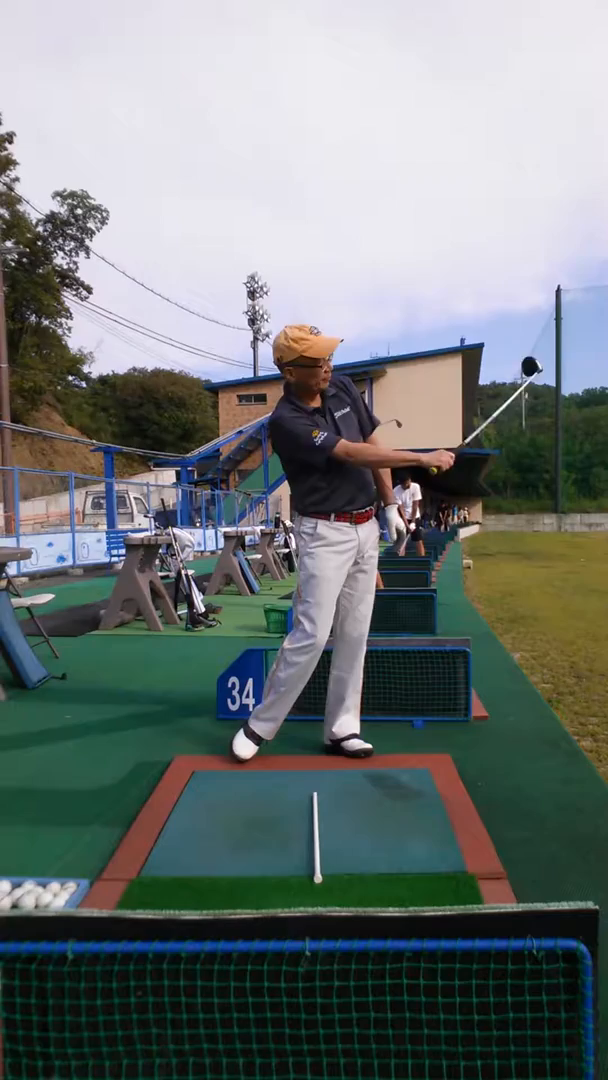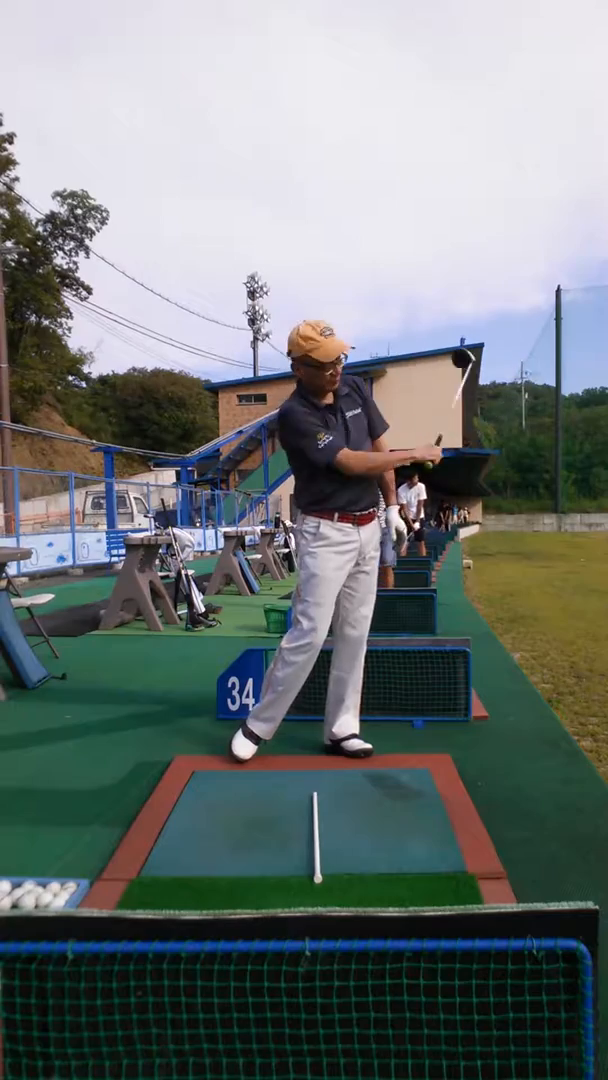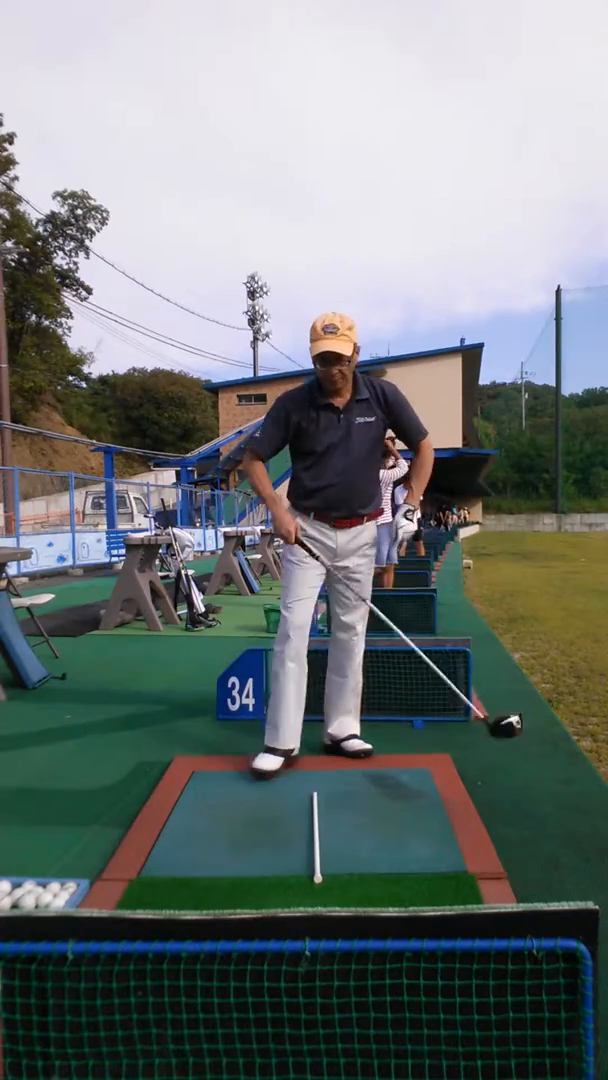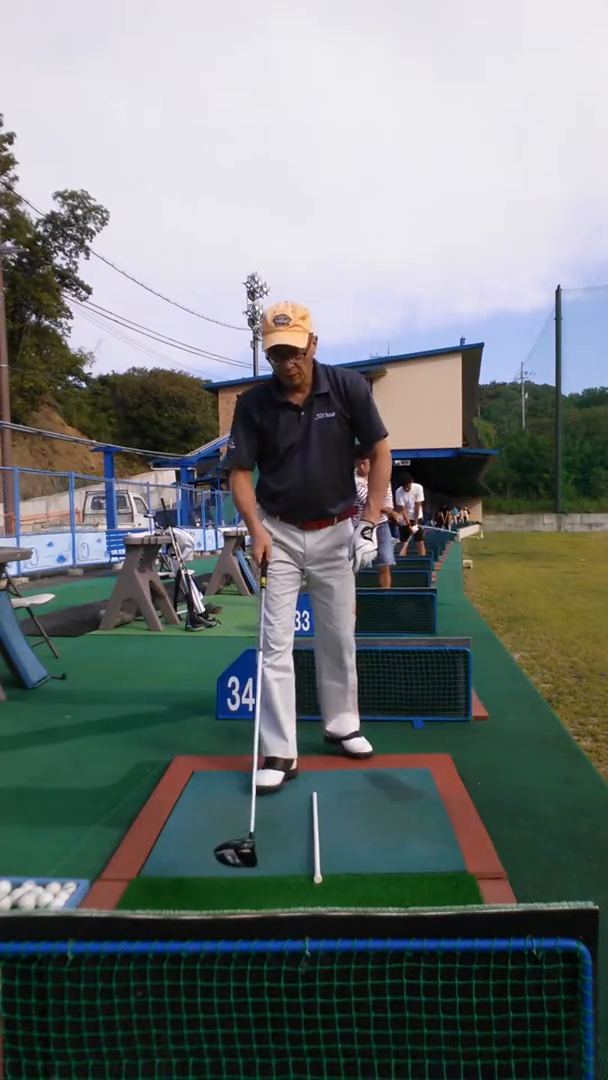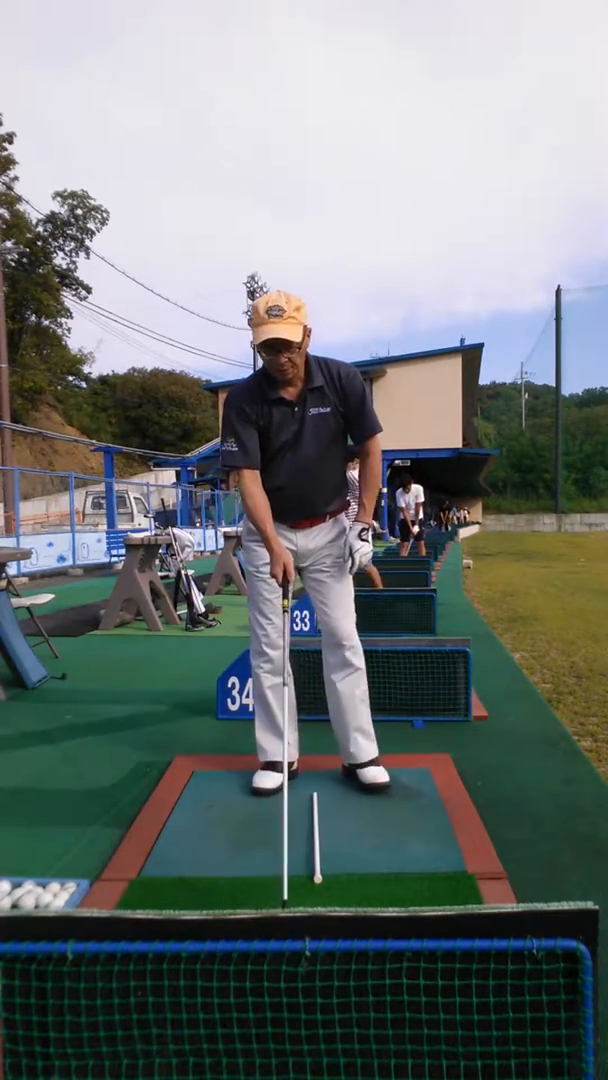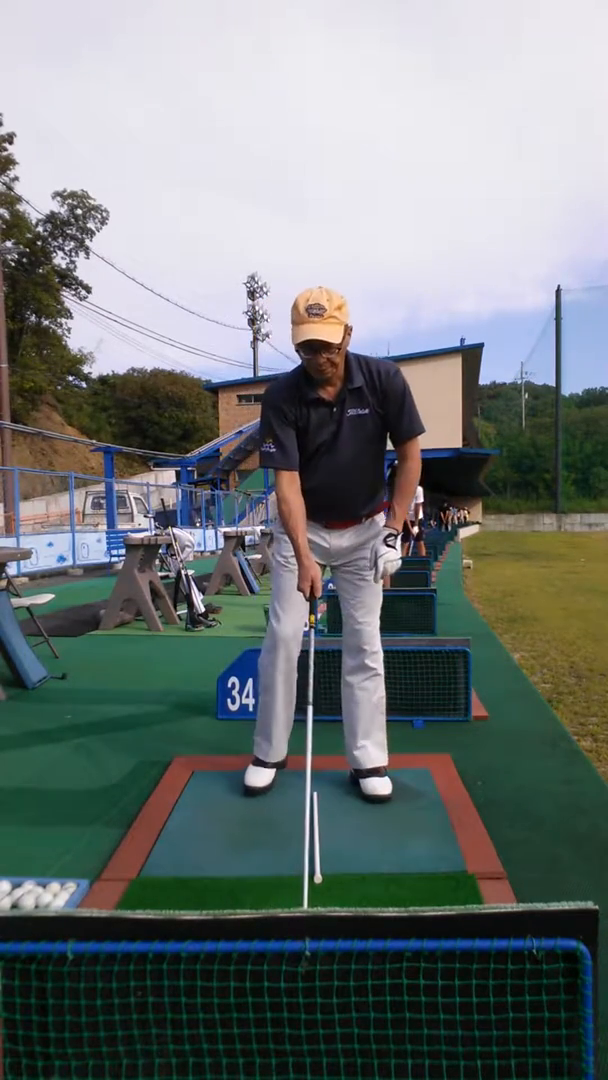
dt=0.5s
person 1, frame 1
left shoulder: (343, 388)
right shoulder: (286, 421)
left elbow: (374, 445)
right elbow: (355, 453)
left wrist: (390, 505)
right wrist: (425, 458)
left hip: (366, 528)
right hip: (324, 533)
left knee: (354, 633)
right knee: (311, 634)
left ankle: (341, 728)
right ankle: (259, 725)
person 1, frame 2
left shoulder: (354, 388)
right shoulder: (295, 414)
left elbow: (379, 444)
right elbow: (350, 462)
left wrist: (392, 505)
right wrist: (415, 453)
left hip: (368, 528)
right hip: (326, 533)
left knee: (354, 633)
right knee: (309, 634)
left ankle: (341, 728)
right ankle: (258, 725)
person 1, frame 3
left shoulder: (383, 395)
right shoulder: (292, 403)
left elbow: (423, 447)
right elbow: (253, 460)
left wrist: (411, 506)
right wrist: (278, 509)
left hip: (360, 533)
right hip: (307, 531)
left knee: (350, 633)
right knee: (293, 630)
left ankle: (342, 729)
right ankle: (281, 741)
person 1, frame 4
left shoulder: (348, 386)
right shoulder: (253, 403)
left elbow: (380, 453)
right elbow: (239, 473)
left wrist: (370, 522)
right wrist: (255, 528)
left hip: (335, 532)
right hip: (278, 534)
left knee: (338, 637)
right knee: (275, 644)
left ankle: (341, 725)
right ankle: (279, 753)
person 1, frame 5
left shoulder: (343, 380)
right shoulder: (242, 399)
left elbow: (370, 451)
right elbow: (248, 479)
left wrist: (364, 524)
right wrist: (275, 549)
left hip: (330, 530)
right hip: (268, 533)
left knee: (343, 640)
right knee: (268, 646)
left ankle: (360, 754)
right ankle: (275, 755)
person 1, frame 6
left shoulder: (384, 379)
right shoulder: (281, 396)
left elbow: (410, 454)
right elbow: (286, 481)
left wrist: (392, 530)
right wrist: (304, 557)
left hip: (363, 529)
right hip: (301, 528)
left knee: (364, 644)
right knee: (283, 637)
left ankle: (368, 760)
right ankle: (269, 751)
